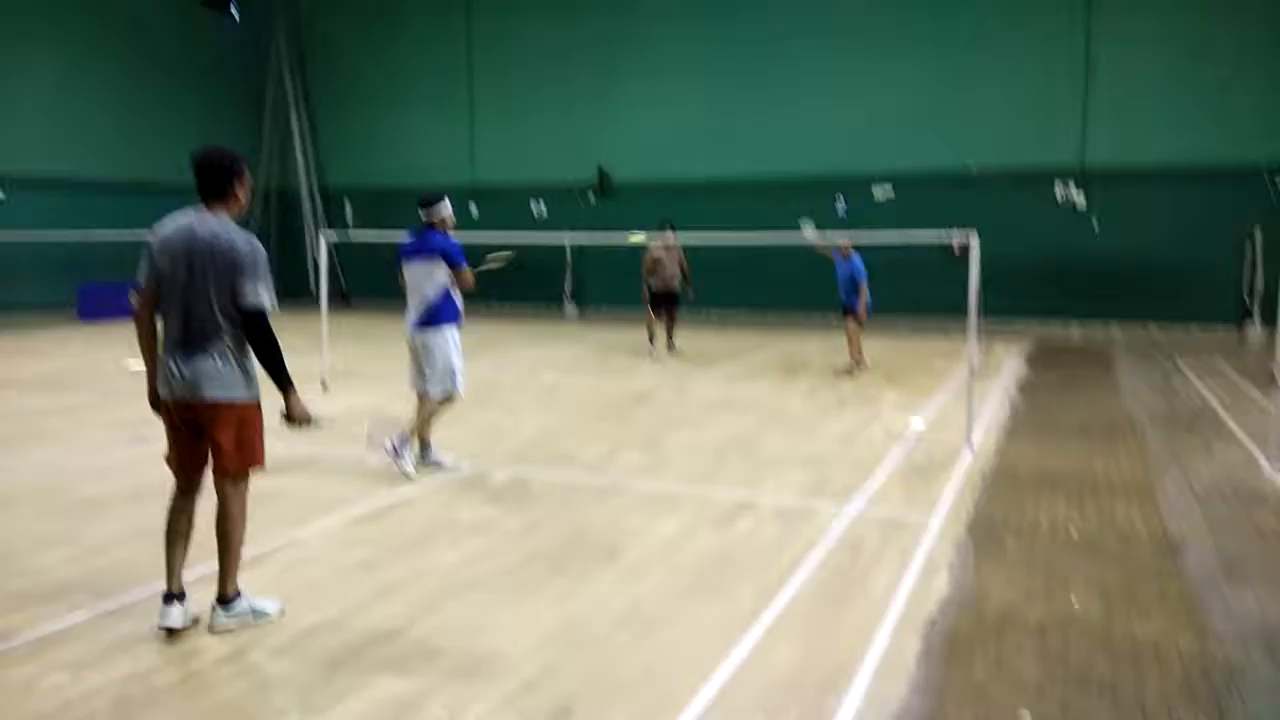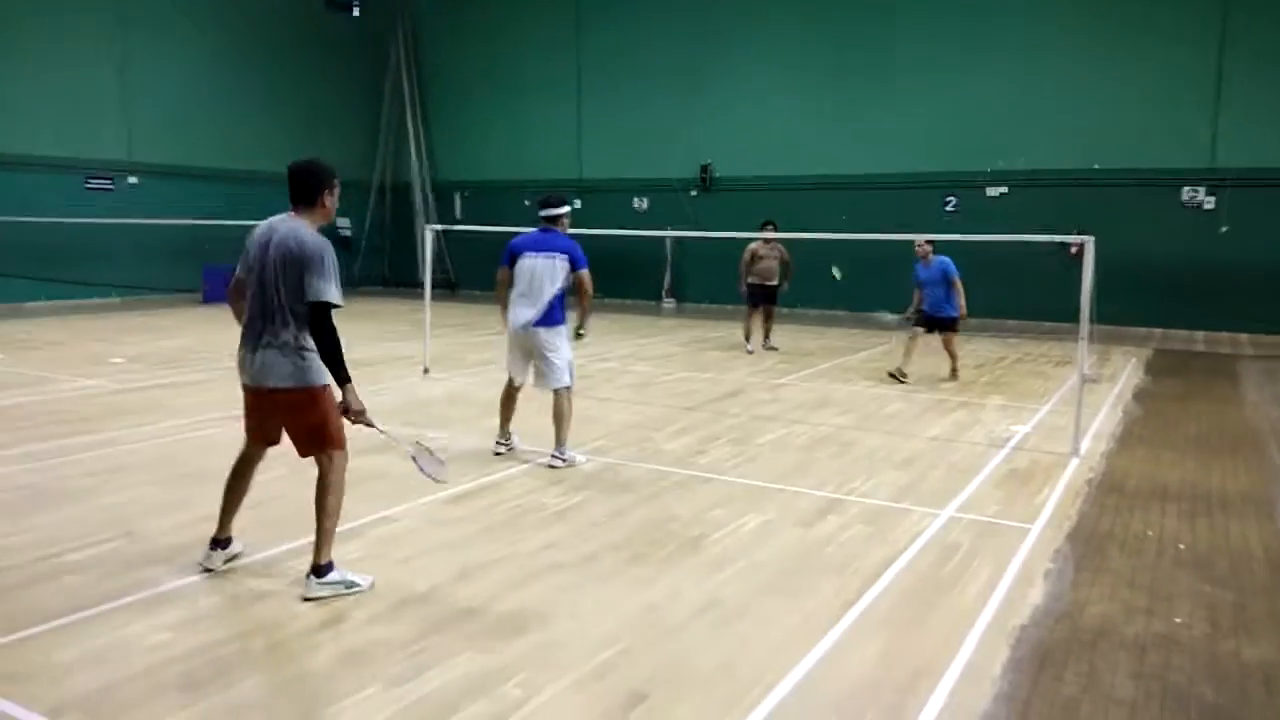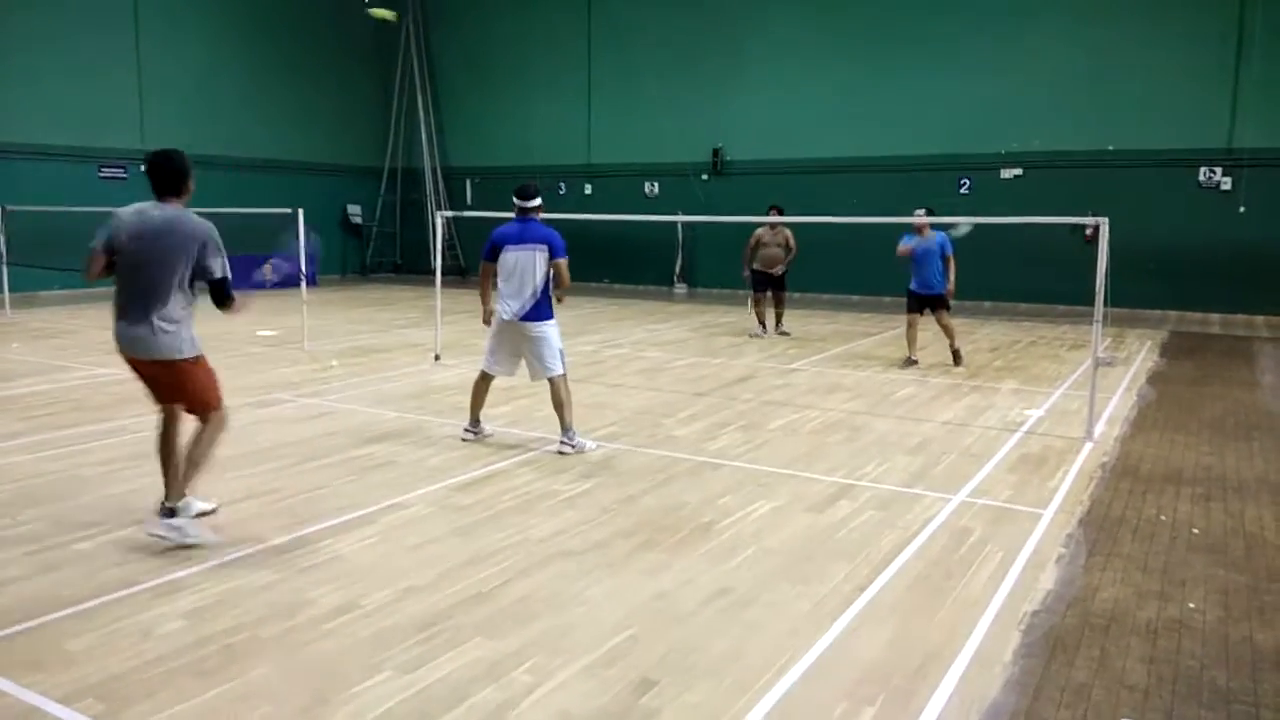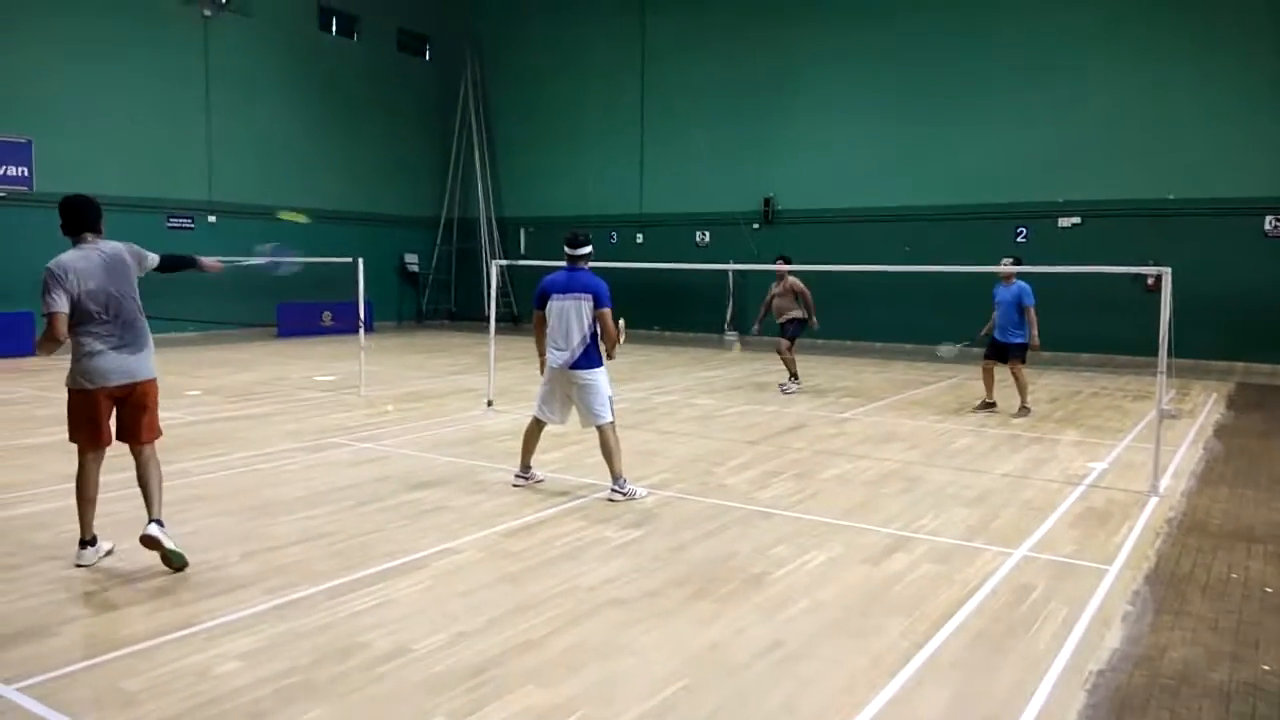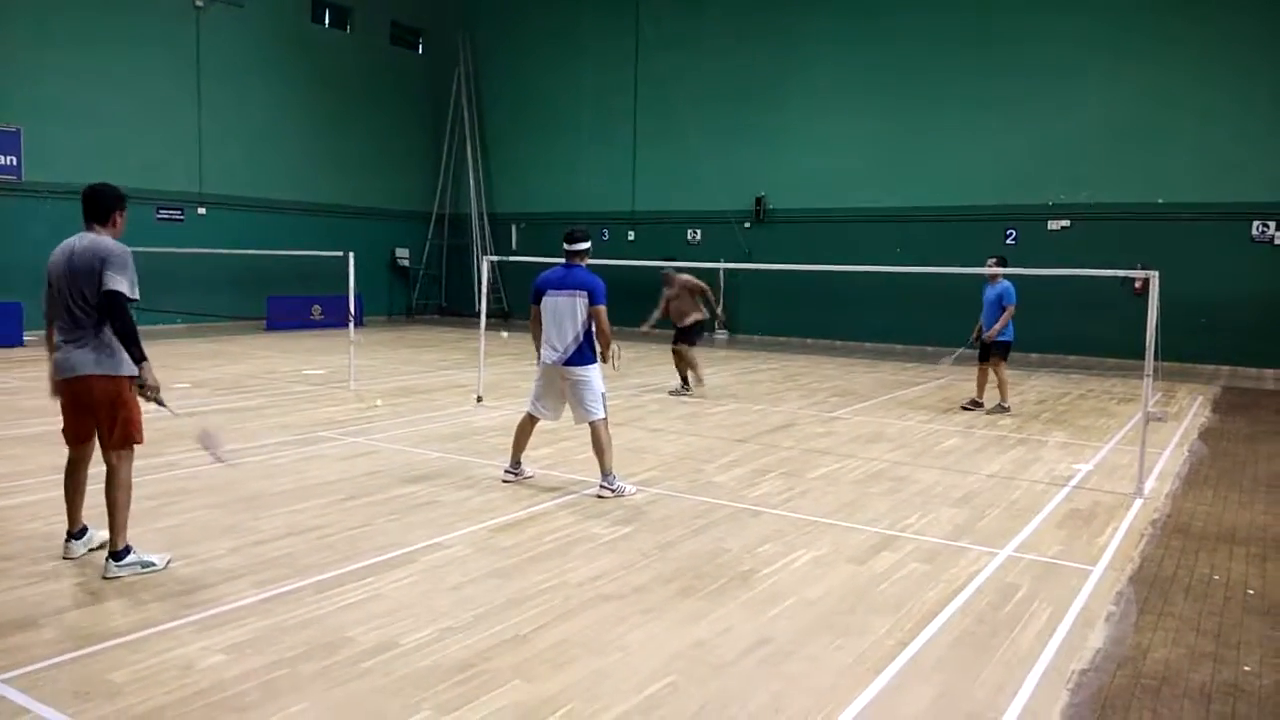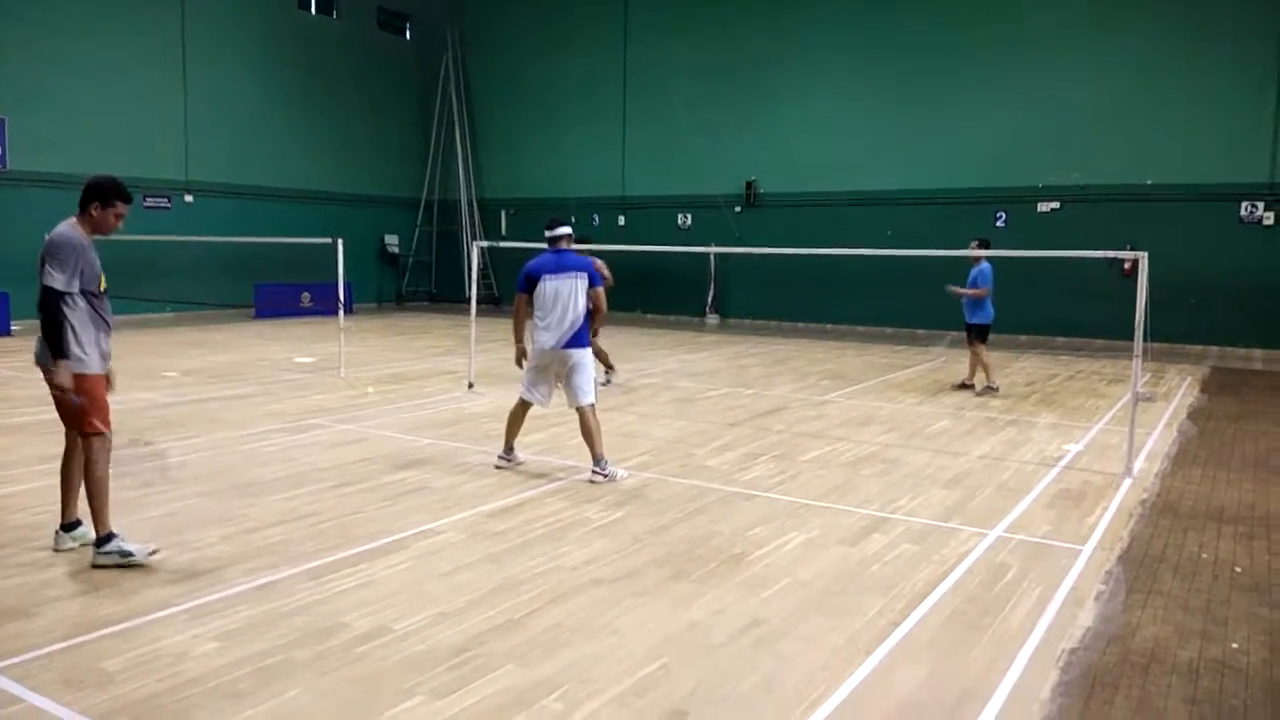
dt=0.7s
person 1, frame 1
left shoulder: (163, 234)
right shoulder: (243, 246)
left elbow: (143, 311)
right elbow: (256, 328)
left wrist: (154, 377)
right wrist: (289, 393)
left hip: (175, 383)
right hip: (226, 387)
left knee: (185, 486)
right knee: (232, 487)
left ankle: (173, 598)
right ankle: (228, 601)
person 1, frame 2
left shoulder: (262, 231)
right shoulder: (316, 247)
left elbow: (236, 294)
right elbow: (321, 323)
right wrist: (347, 387)
left hip: (255, 365)
right hip: (296, 372)
left knee: (253, 450)
right knee: (333, 460)
left ankle: (220, 543)
right ankle: (321, 571)
person 1, frame 3
left shoulder: (124, 218)
right shoulder: (200, 230)
left elbow: (94, 271)
right elbow: (222, 296)
right wrist: (232, 303)
left hip: (130, 338)
right hip: (170, 343)
left knee: (172, 410)
right knee: (214, 419)
left ankle: (175, 500)
right ankle: (174, 509)
person 1, frame 4
left shoulder: (59, 268)
right shoulder: (124, 253)
left elbow: (57, 333)
right elbow: (165, 262)
left wrist: (43, 346)
right wrist: (200, 262)
left hip: (92, 374)
right hip: (138, 369)
left knee: (90, 456)
right knee: (144, 449)
left ankle: (87, 543)
right ankle: (155, 523)
person 1, frame 5
left shoulder: (61, 253)
right shoulder: (115, 252)
left elbow: (51, 319)
right elbow: (115, 312)
left wrist: (56, 364)
right wrist: (142, 364)
left hip: (68, 368)
right hip: (106, 368)
left knee: (80, 452)
right knee: (119, 457)
left ankle: (76, 535)
right ankle: (119, 554)
person 1, frame 6
left shoulder: (78, 242)
right shoulder: (68, 241)
right elbow: (50, 305)
left wrist: (102, 363)
right wrist: (63, 365)
left hip: (81, 361)
right hip: (73, 364)
left knee: (78, 440)
right knee: (97, 442)
left ankle: (70, 527)
right ankle: (105, 541)
person 2, frame 1
left shoulder: (408, 246)
right shoulder: (448, 246)
right elbow: (468, 284)
right wrist: (462, 273)
left hip: (417, 328)
right hip: (440, 330)
left knee: (427, 392)
right knee: (443, 394)
left ankle: (424, 451)
right ankle: (402, 444)
person 2, frame 2
left shoulder: (517, 244)
right shoulder: (570, 247)
left elbow: (502, 283)
right elbow: (586, 290)
left wrist: (506, 315)
right wrist: (582, 322)
left hip: (518, 324)
right hip: (550, 328)
left knee: (513, 383)
right knee: (562, 389)
left ankle: (503, 438)
right ankle: (560, 452)
person 2, frame 3
left shoulder: (498, 235)
right shoulder: (550, 236)
left elbow: (485, 276)
right elbow: (563, 279)
left wrist: (486, 304)
right wrist: (559, 293)
left hip: (504, 317)
right hip: (539, 320)
left knee: (487, 372)
right knee: (557, 377)
left ankle: (473, 426)
right ankle: (568, 438)
person 2, frame 4
left shoulder: (547, 283)
right shoulder: (596, 285)
left elbow: (538, 326)
right elbow: (608, 330)
left wrist: (542, 355)
right wrist: (611, 349)
left hip: (555, 364)
right hip: (587, 367)
left knee: (539, 419)
right knee: (605, 425)
left ankle: (523, 472)
right ankle: (619, 485)
person 2, frame 5
left shoulder: (543, 280)
right shoulder: (592, 282)
left elbow: (535, 321)
right elbow: (602, 326)
right wrist: (606, 350)
left hip: (550, 361)
right hip: (582, 363)
left knee: (532, 415)
right knee: (598, 421)
left ankle: (513, 467)
right ankle: (608, 481)
person 2, frame 6
left shoulder: (532, 267)
right shoulder: (586, 265)
left elbow: (520, 310)
right elbow: (601, 308)
left wrist: (519, 344)
right wrist: (587, 331)
left hip: (542, 347)
right hip: (576, 347)
left knee: (524, 401)
right knee: (585, 407)
left ankle: (507, 453)
right ankle: (600, 466)
